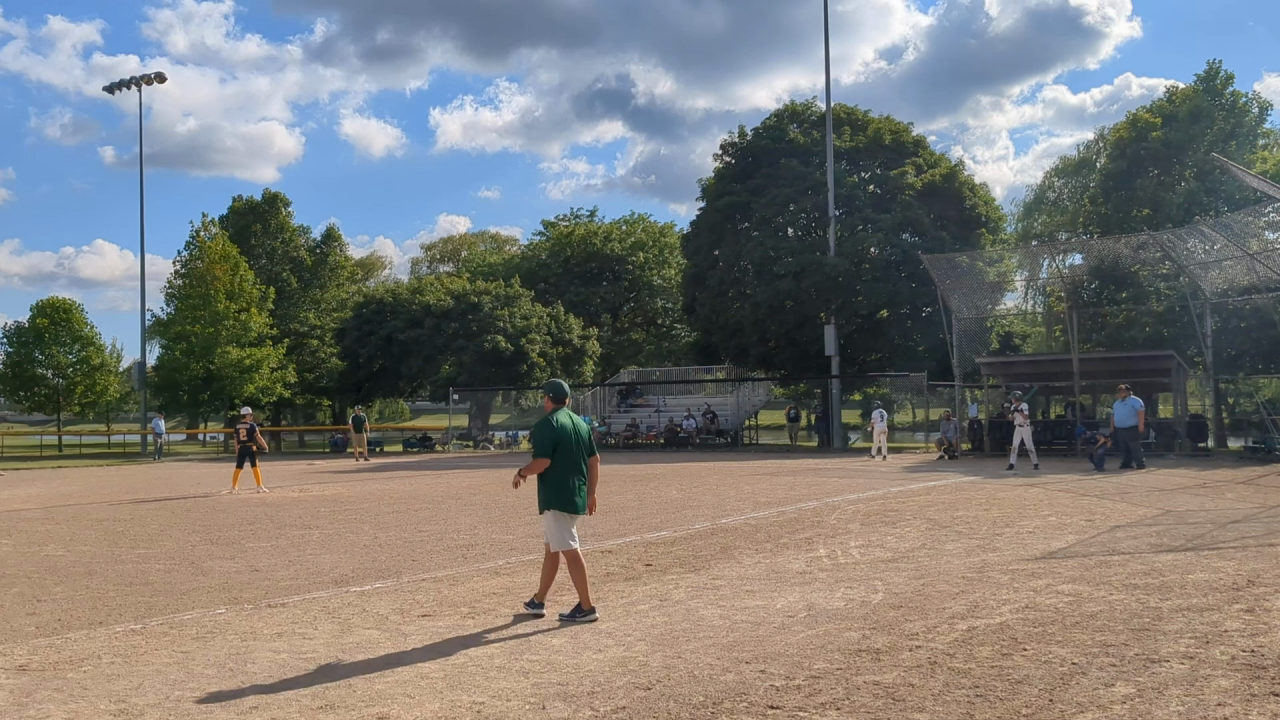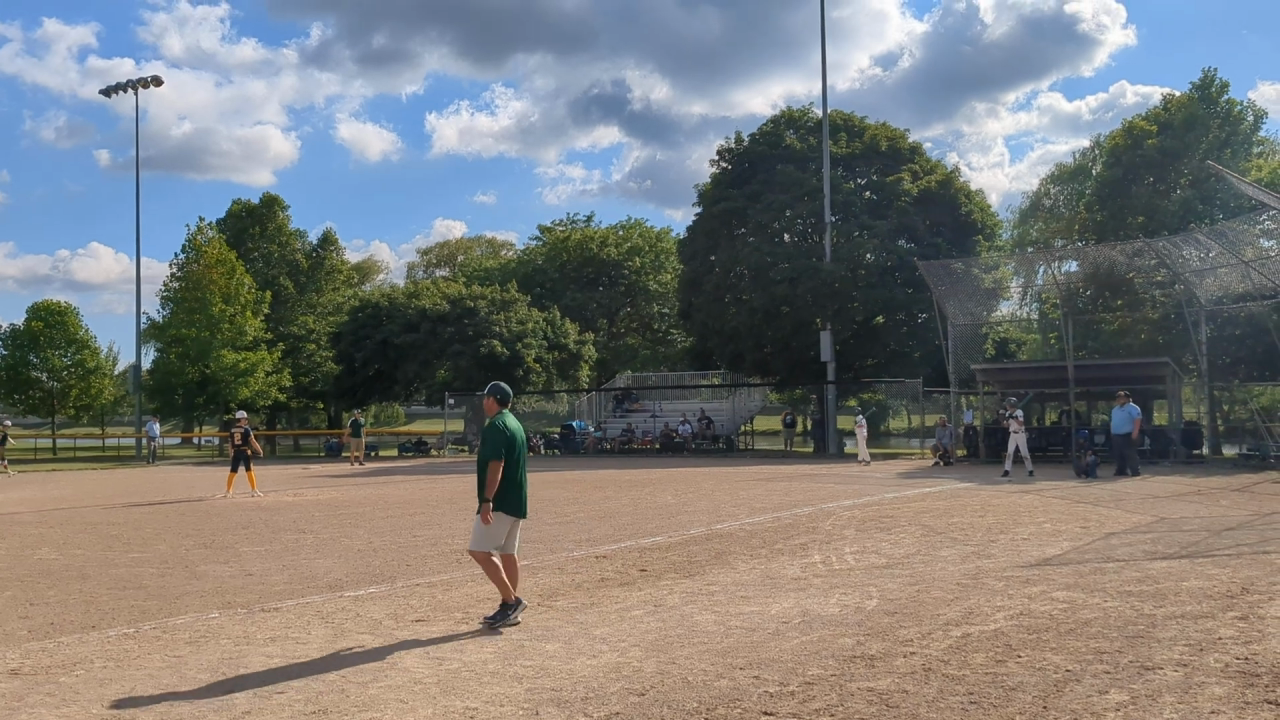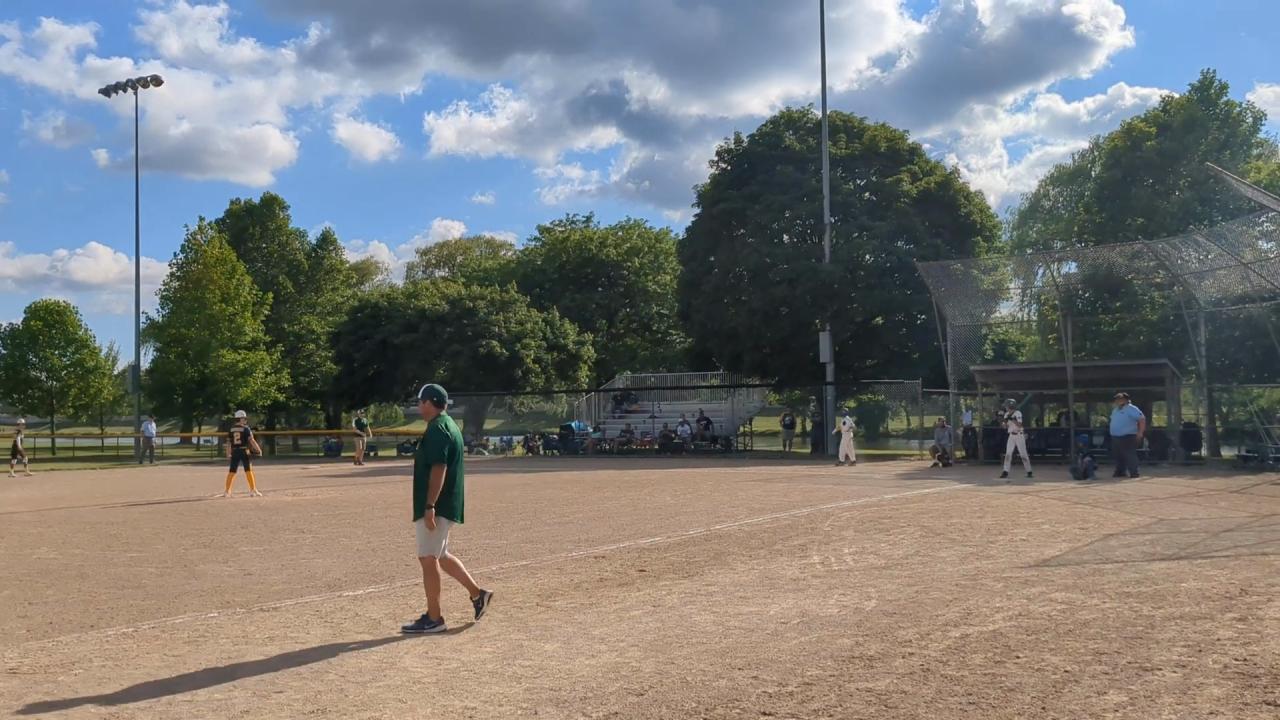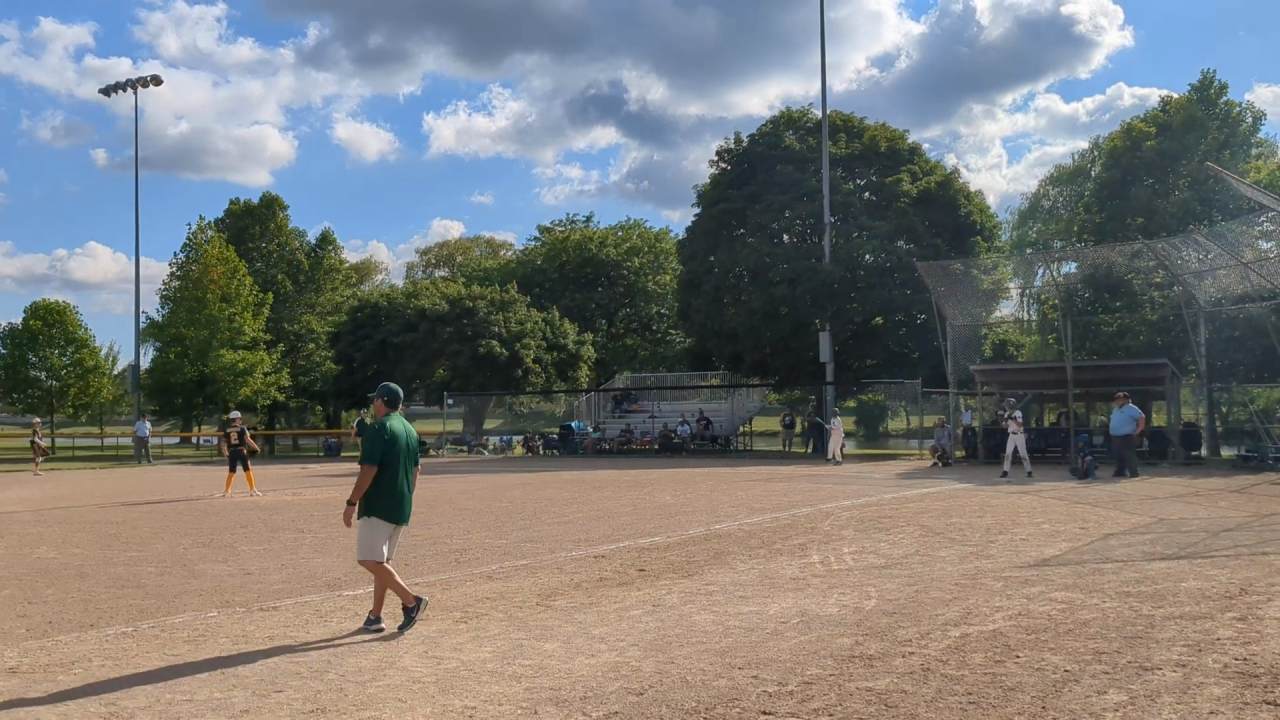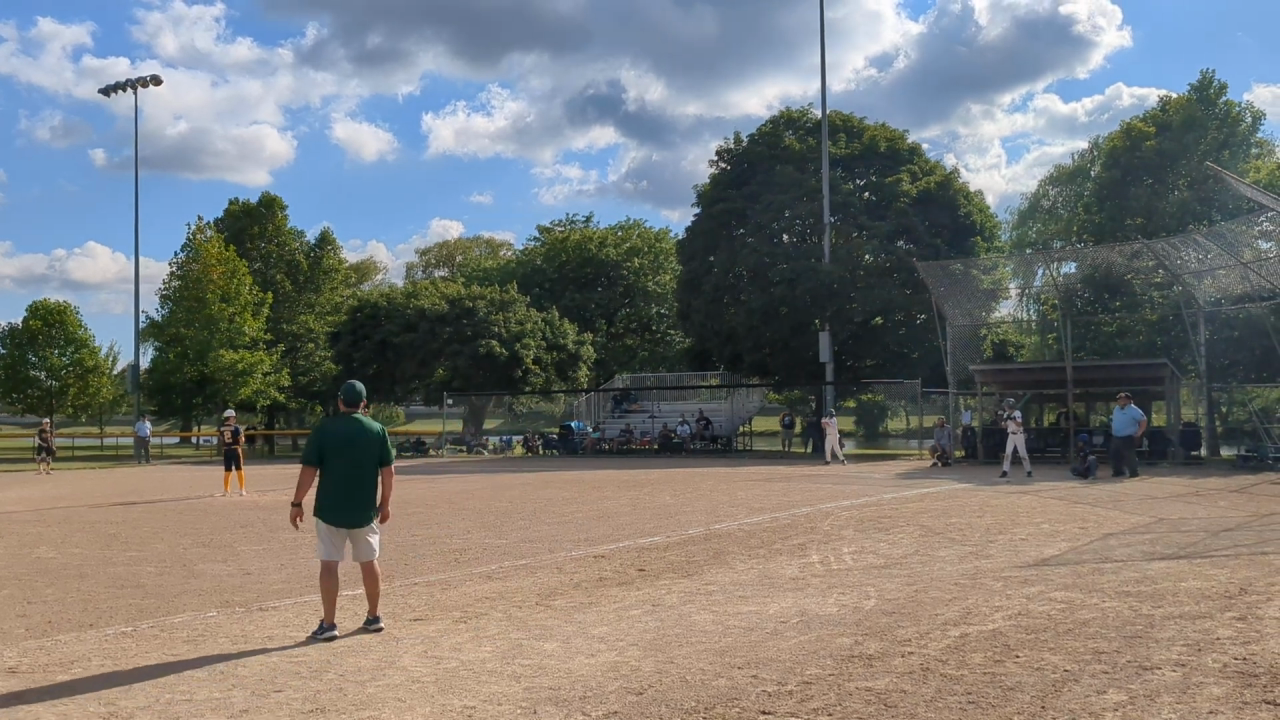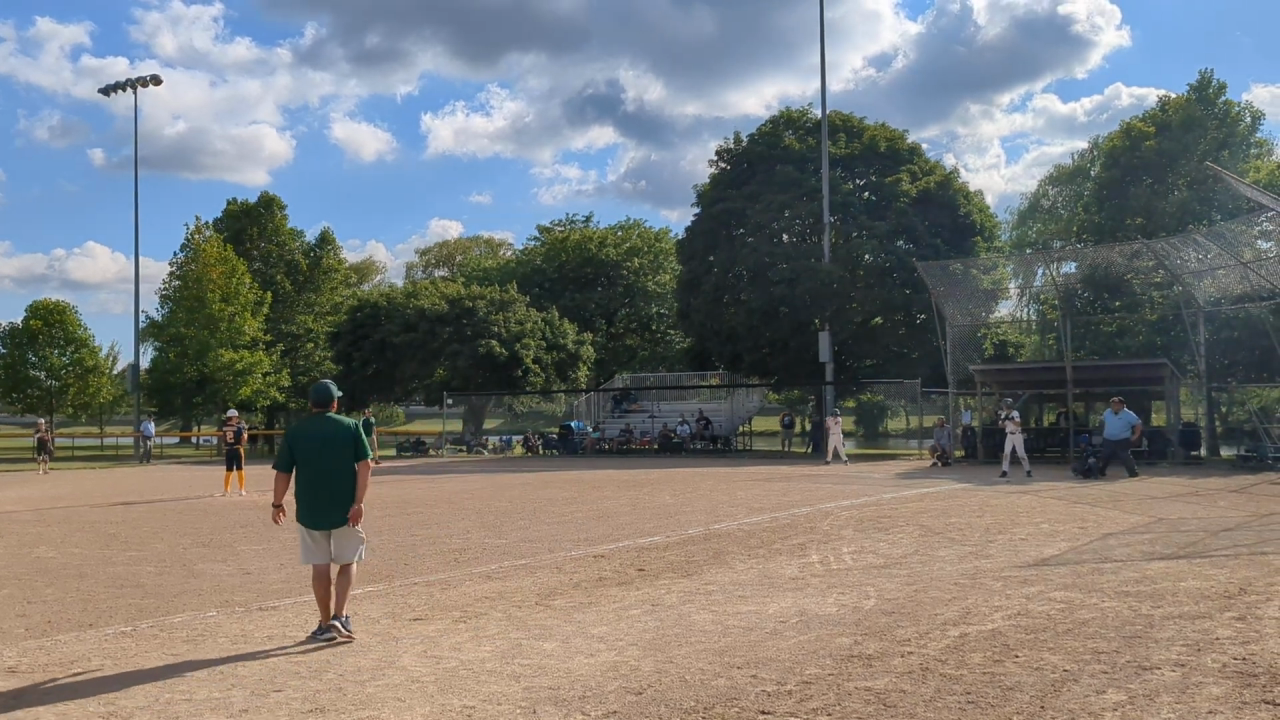
dt=0.5s
person 1, frame 1
left shoulder: (546, 424)
right shoulder: (580, 423)
left elbow: (542, 462)
right elbow: (594, 460)
left wrist: (521, 473)
right wrist: (591, 492)
left hip: (556, 498)
right hip: (576, 496)
left knee: (570, 551)
right knee: (551, 549)
left ankle: (586, 607)
right ankle: (538, 601)
person 1, frame 2
left shoulder: (495, 425)
right shoulder: (514, 424)
left elbow: (496, 465)
left wrist: (487, 500)
left hip: (500, 504)
right hip: (515, 502)
left knee: (480, 551)
right knee: (507, 554)
left ankle: (511, 602)
right ankle: (507, 608)
person 1, frame 3
left shoulder: (437, 428)
right shoulder: (449, 426)
left elbow: (438, 469)
left wrist: (429, 505)
left hip: (436, 505)
right hip: (447, 505)
left knee: (428, 559)
right knee: (440, 556)
left ankle: (434, 619)
right ankle: (477, 593)
person 1, frame 4
left shoulder: (378, 428)
right shoulder: (410, 430)
left elbow: (368, 470)
right elbow: (416, 470)
left wrist: (351, 503)
left hip: (378, 507)
right hip: (401, 507)
left knee: (369, 560)
right knee: (382, 559)
left ankle: (412, 600)
right ankle: (375, 616)
person 1, frame 5
left shoulder: (324, 429)
right shoulder: (377, 429)
left elbow: (309, 470)
right elbow: (388, 470)
left wrist: (296, 503)
right wrist: (384, 503)
left hip: (330, 510)
right hip: (365, 510)
left knee: (329, 564)
right knee: (369, 562)
left ankle: (328, 624)
right ankle: (374, 617)
person 1, frame 6
left shoulder: (294, 432)
right shoulder: (351, 427)
left elbow: (282, 474)
right elbow: (365, 465)
left wrist: (277, 504)
right wrist: (358, 502)
left hip: (309, 512)
right hip: (344, 510)
left knee: (320, 568)
right knee: (348, 562)
left ankle: (326, 623)
right ankle: (340, 617)
